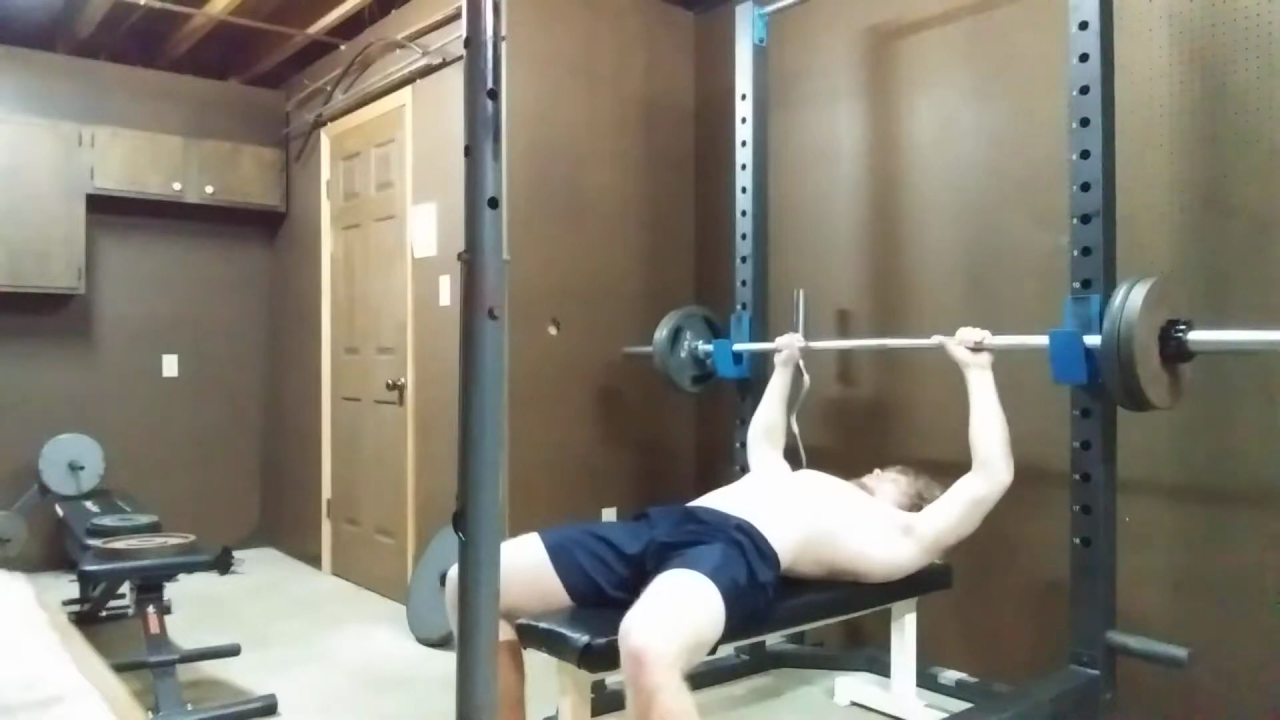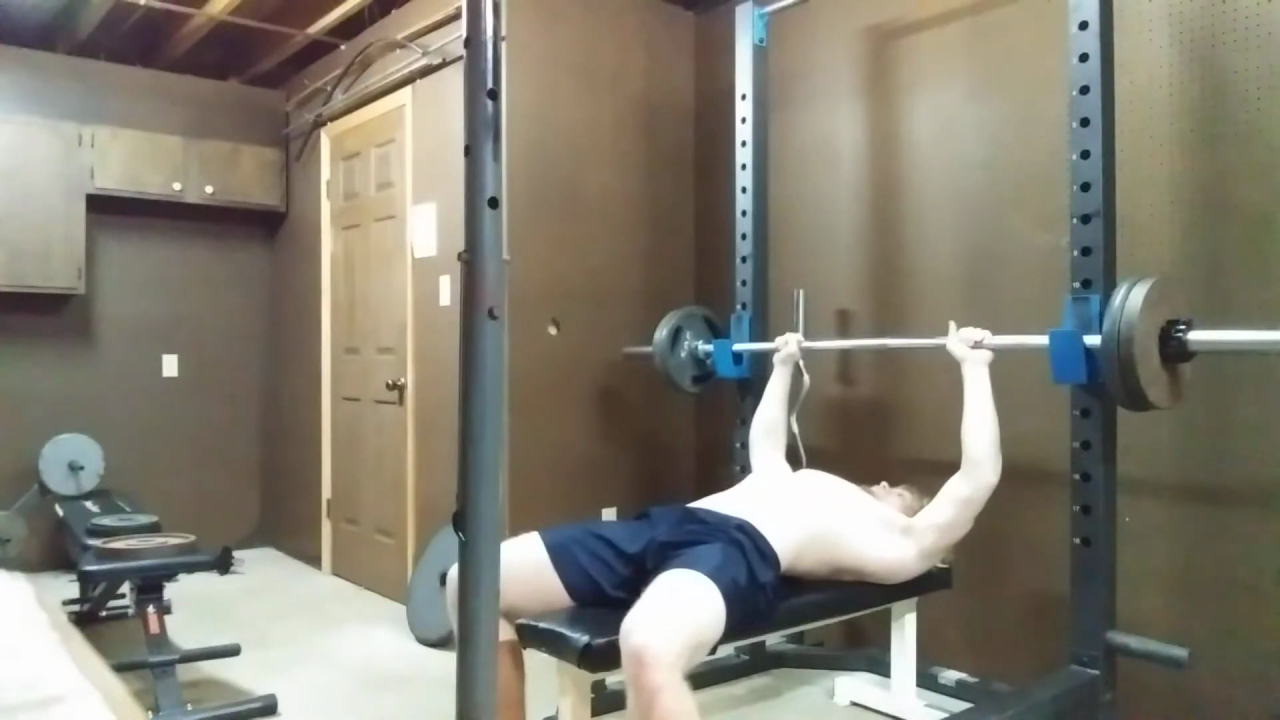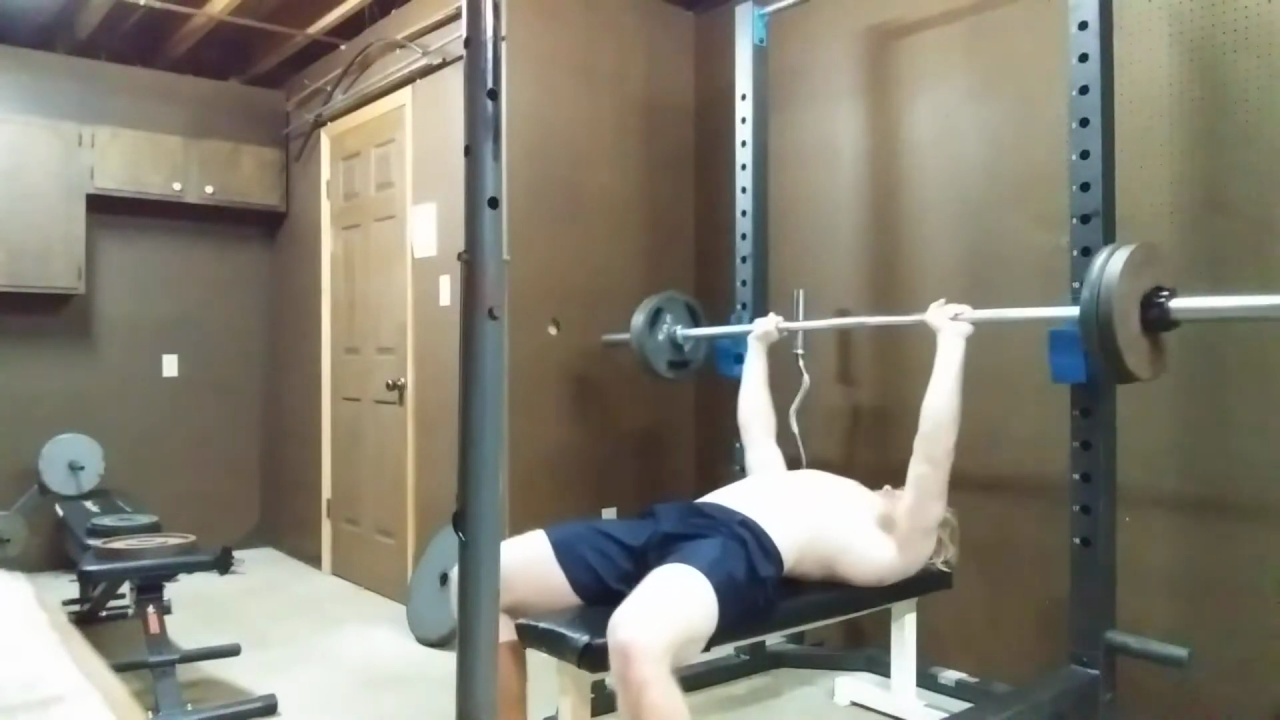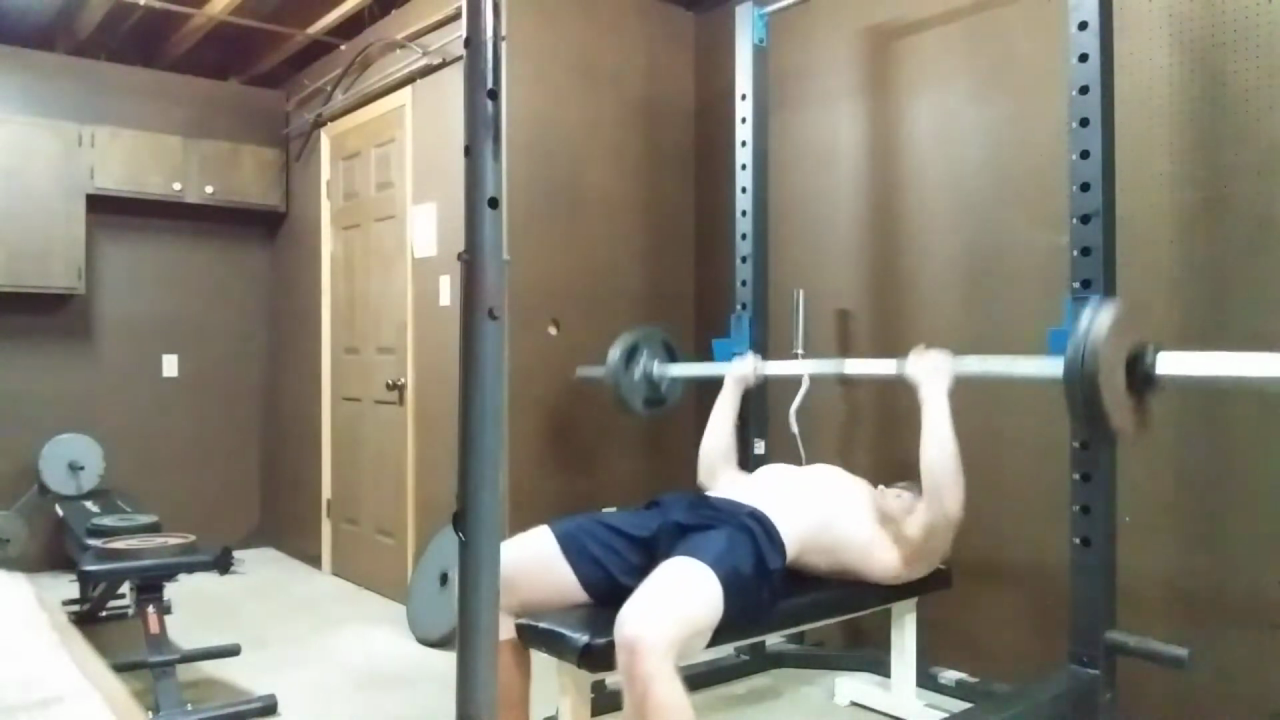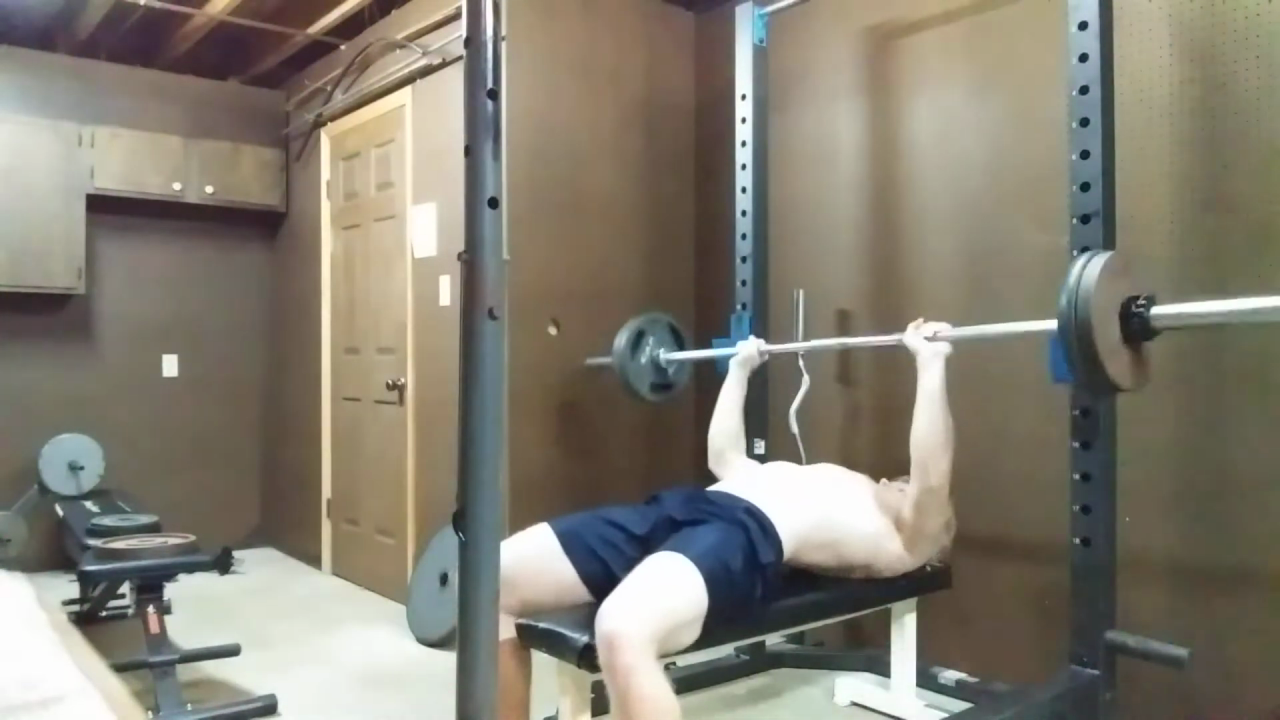
dt=1s
person 1, frame 1
left shoulder: (902, 536)
right shoulder: (808, 495)
left elbow: (991, 476)
right elbow: (761, 445)
left wrist: (976, 372)
right wrist: (783, 367)
left hip: (742, 550)
right hip: (668, 526)
left knee: (646, 647)
person 1, frame 2
left shoulder: (903, 544)
right shoulder: (810, 495)
left elbow: (977, 477)
right elbow: (764, 447)
left wrist: (972, 369)
right wrist: (783, 367)
left hip: (742, 551)
right hip: (671, 525)
left knee: (648, 648)
person 1, frame 3
left shoulder: (895, 552)
right shoulder: (823, 509)
left elbow: (932, 458)
right elbow: (757, 435)
left wrist: (950, 343)
right wrist: (758, 346)
left knee: (636, 643)
person 1, frame 4
left shoulder: (900, 554)
right shoulder: (820, 506)
left elbow: (946, 508)
right elbow: (714, 474)
left wrist: (933, 393)
right wrist: (734, 387)
left knee: (642, 638)
person 1, frame 5
left shoulder: (902, 544)
right shoulder: (830, 504)
left elbow: (933, 479)
right elbow: (726, 458)
left wrist: (929, 364)
right wrist: (739, 368)
left knee: (623, 634)
